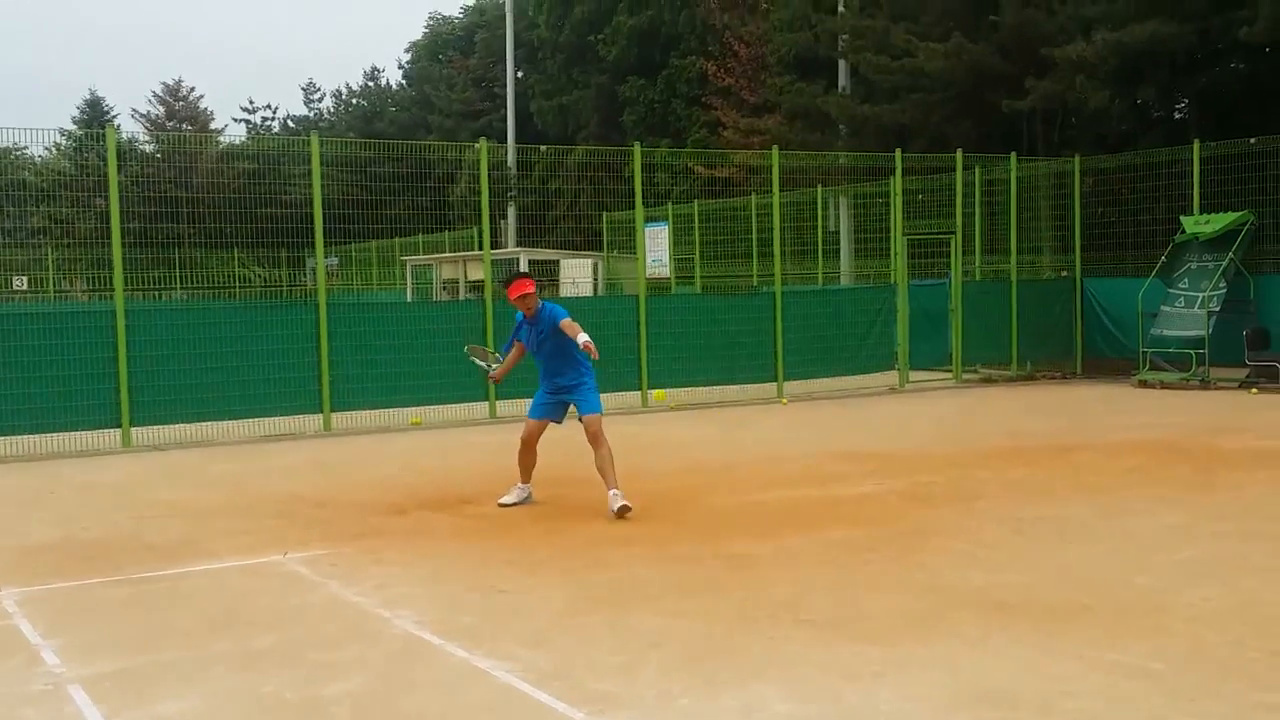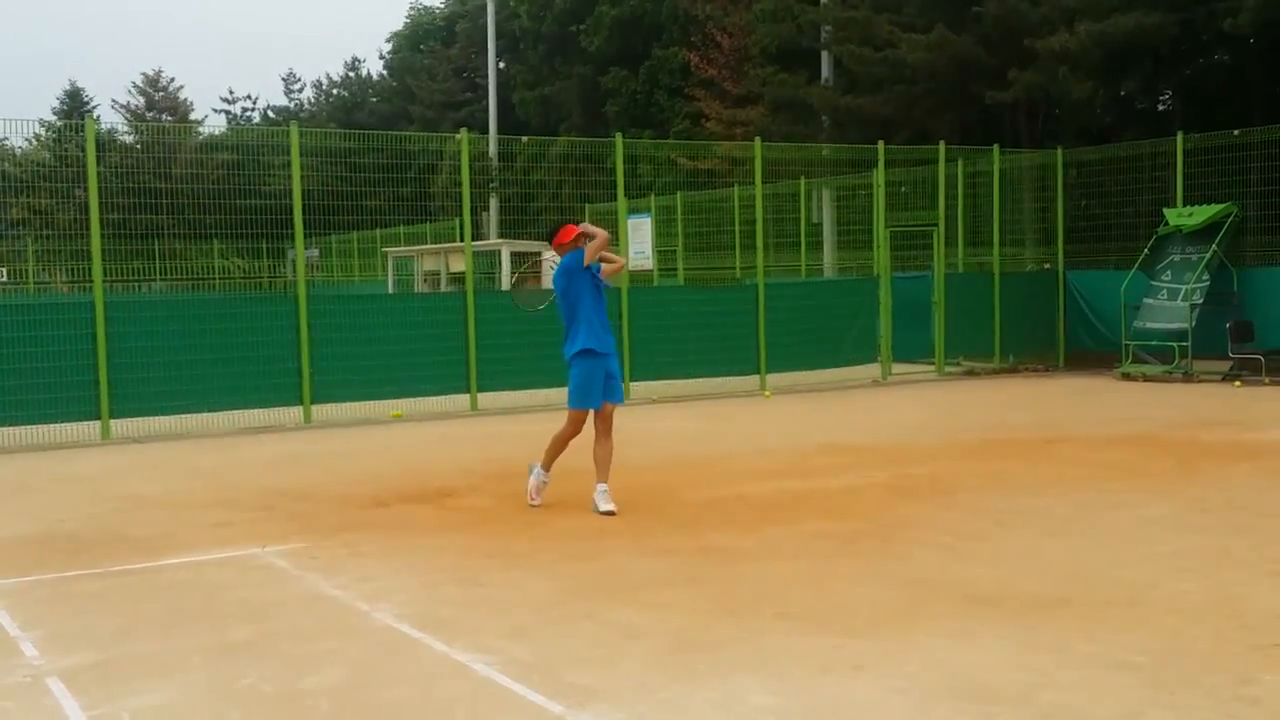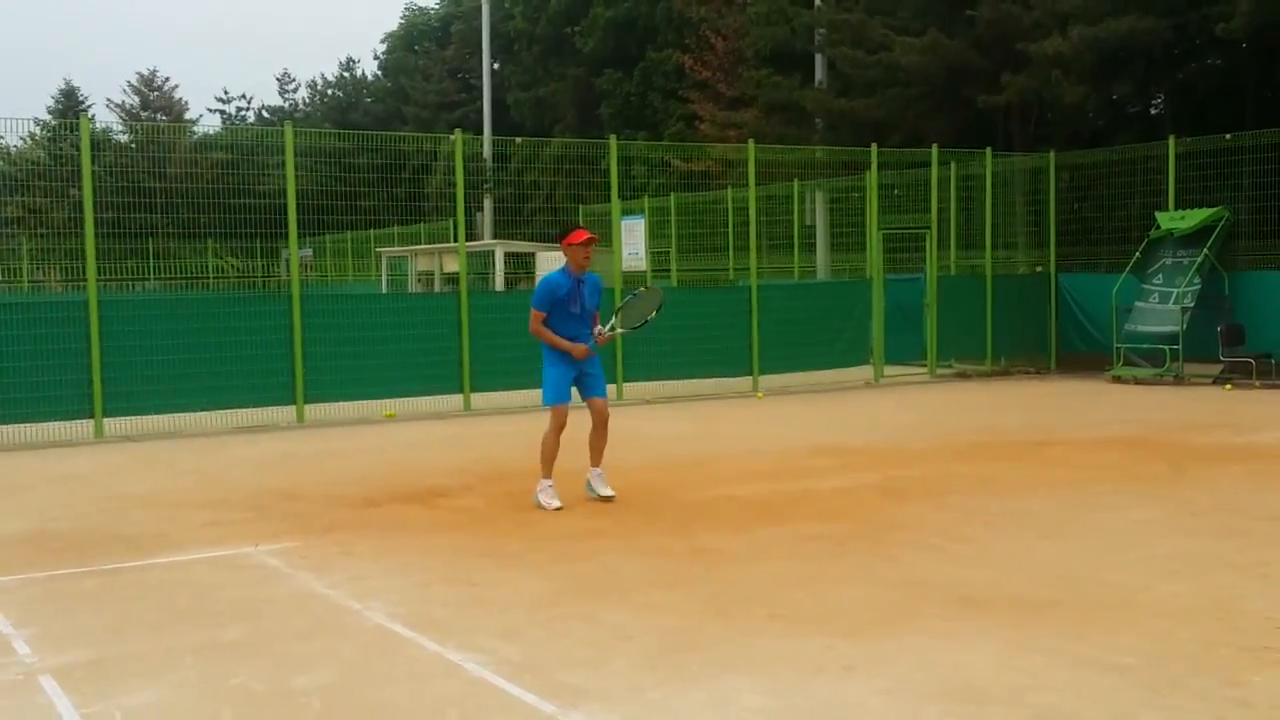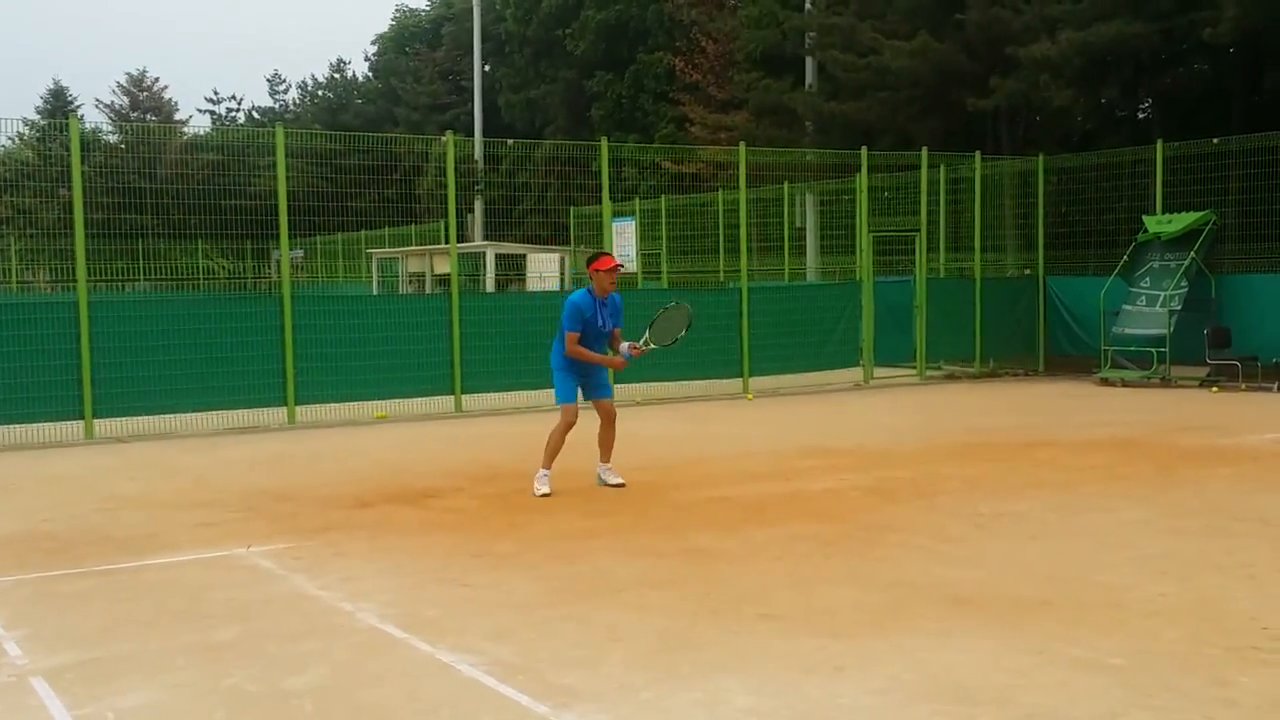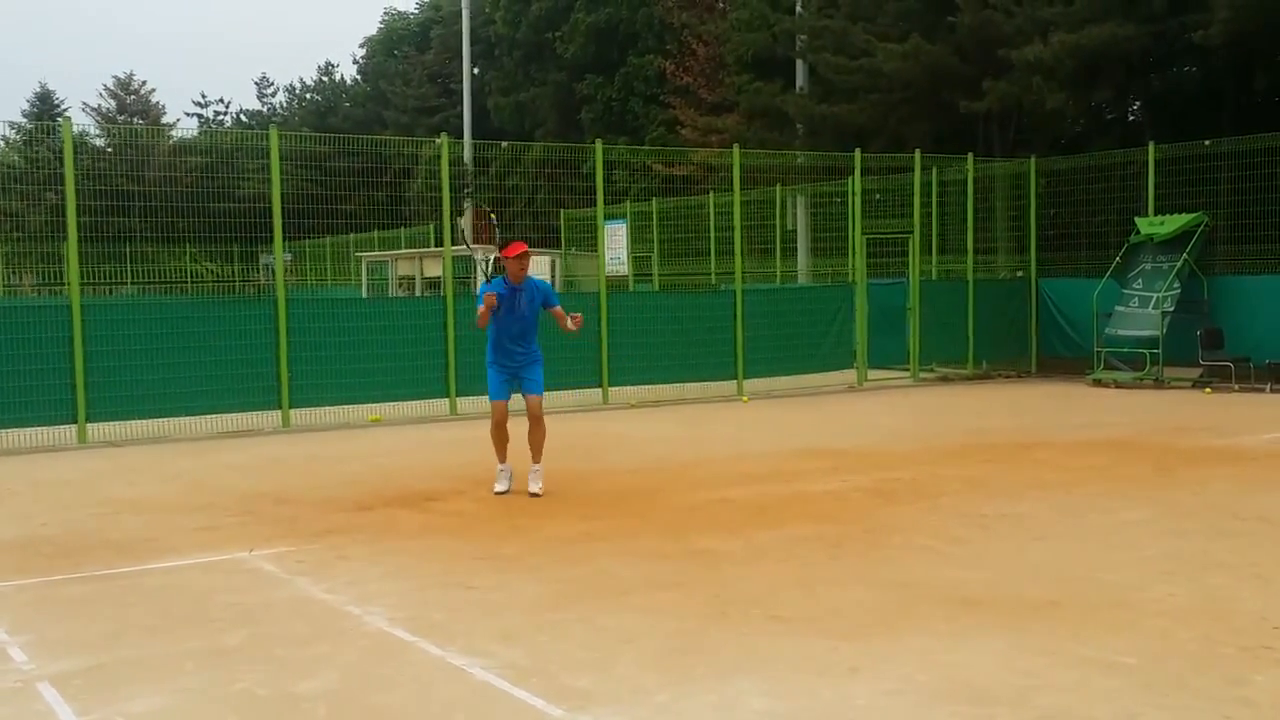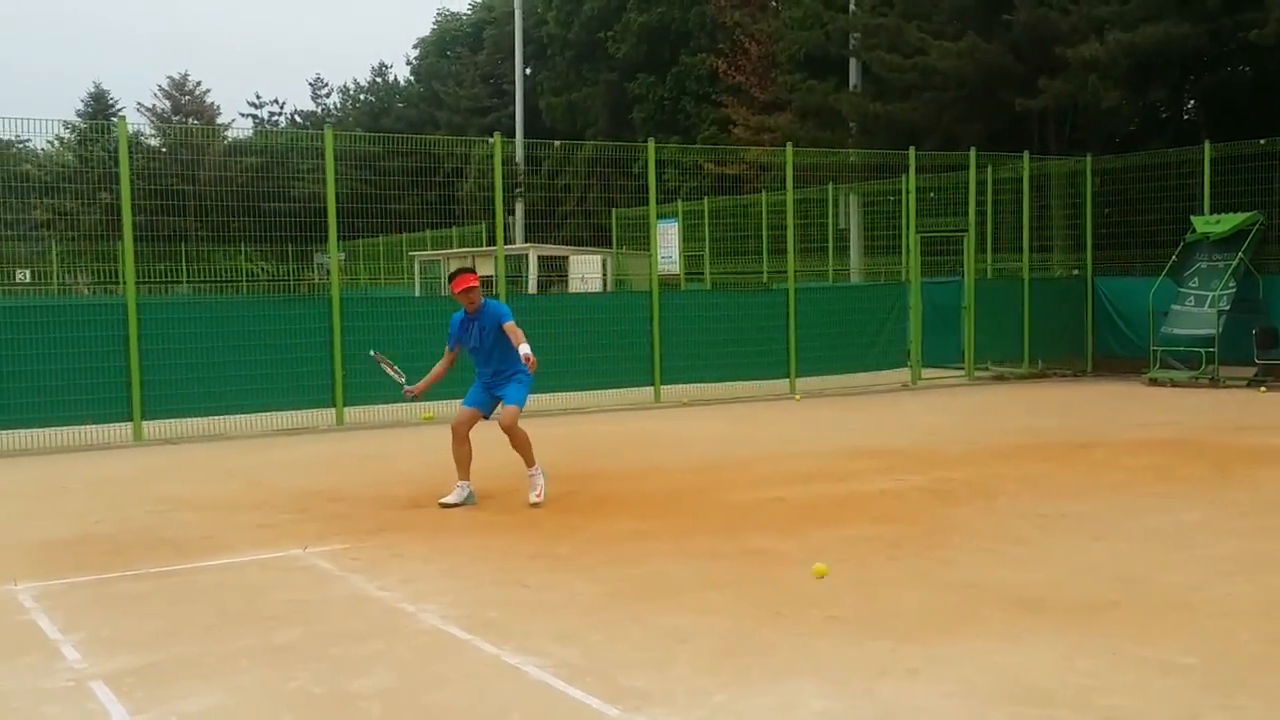
dt=0.7s
person 1, frame 1
left shoulder: (553, 312)
right shoulder: (521, 320)
left elbow: (570, 326)
right elbow: (519, 348)
left wrist: (582, 339)
right wrist: (499, 372)
left hip: (581, 382)
right hip: (551, 386)
left knee: (595, 432)
right knee: (528, 437)
left ankle: (615, 495)
right ankle: (523, 488)
person 1, frame 2
left shoulder: (588, 270)
right shoulder: (568, 266)
left elbow: (620, 264)
right elbow: (604, 237)
left wrist: (586, 233)
right wrist: (590, 228)
left hip: (607, 354)
right hip: (585, 355)
left knee: (605, 423)
right knee: (574, 425)
left ankle: (601, 491)
right ankle: (542, 471)
person 1, frame 3
left shoulder: (594, 282)
right shoulder: (550, 283)
right elbow: (535, 327)
left wrist: (599, 333)
right wrist: (570, 347)
left hip: (587, 358)
right hip: (559, 359)
left knee: (601, 415)
right knee: (559, 420)
left ankle: (595, 476)
right ankle: (545, 486)
person 1, frame 4
left shoulder: (615, 301)
right shoulder: (576, 302)
left elbow: (614, 339)
right elbow: (571, 348)
left wrist: (626, 349)
right wrist: (608, 361)
left hip: (594, 364)
right hip: (566, 365)
left knee: (609, 414)
right knee: (568, 419)
left ankle: (605, 469)
right ankle: (543, 474)
person 1, frame 5
left shoulder: (541, 287)
right shoulder: (491, 288)
left elbow: (562, 321)
right elbow: (481, 322)
left wrist: (572, 322)
right wrist: (487, 308)
left hip: (530, 360)
right hip: (499, 362)
left knee: (535, 413)
right knee: (499, 418)
left ankle: (535, 471)
right ankle: (504, 469)
person 1, frame 6
left shoulder: (497, 308)
right shoulder: (457, 321)
left elbow: (513, 330)
right elbow: (447, 361)
left wrist: (524, 348)
right wrist: (421, 387)
left hip: (514, 376)
right hip: (485, 381)
left knee: (508, 422)
right knee: (459, 427)
left ankle: (534, 472)
right ankle: (464, 488)
